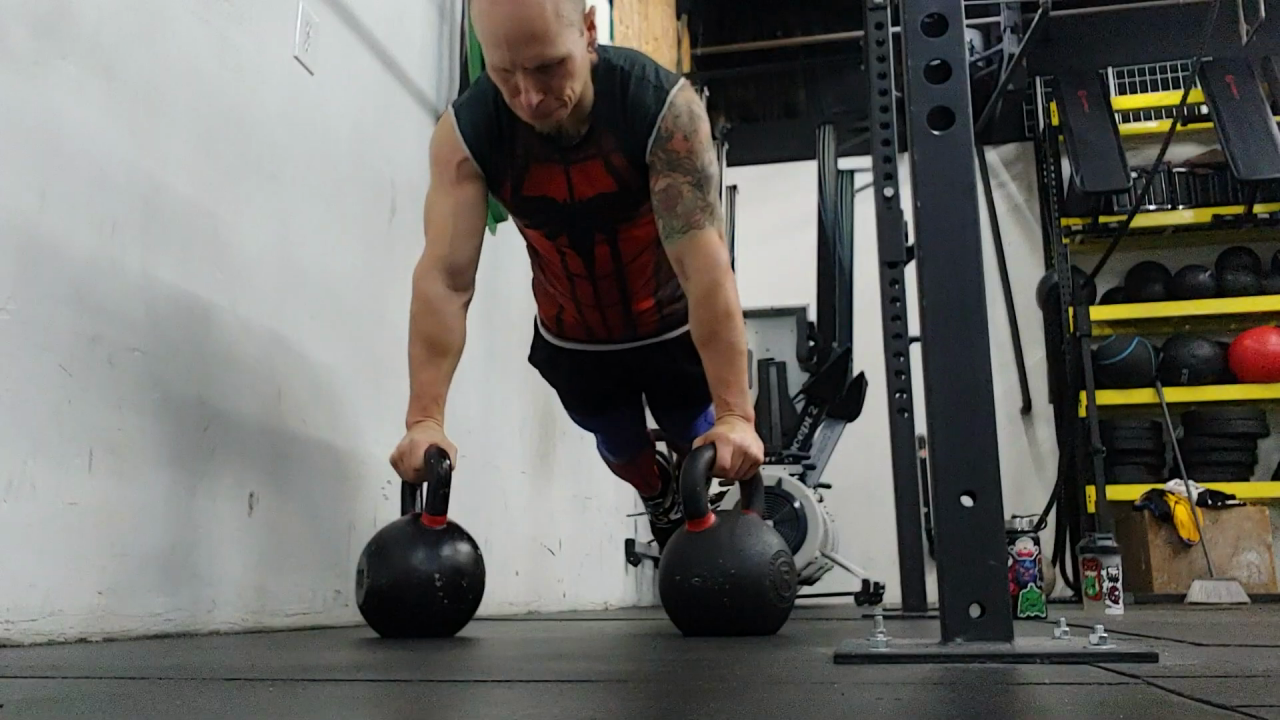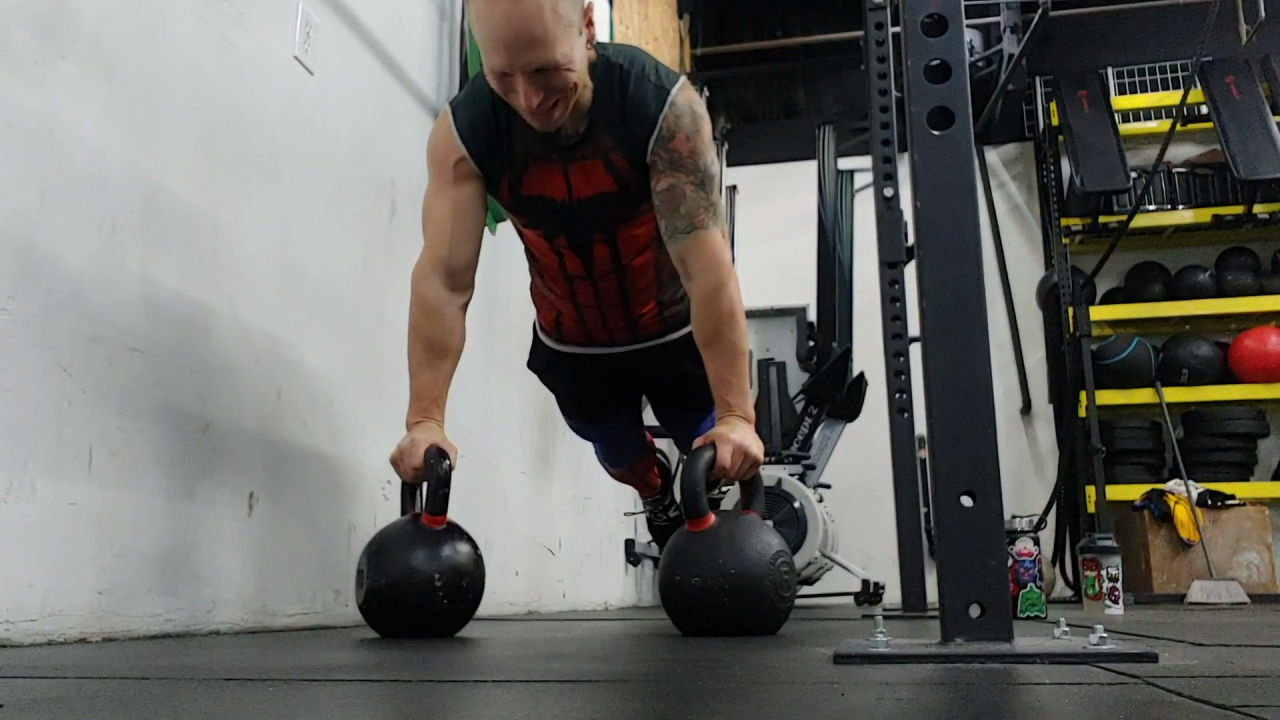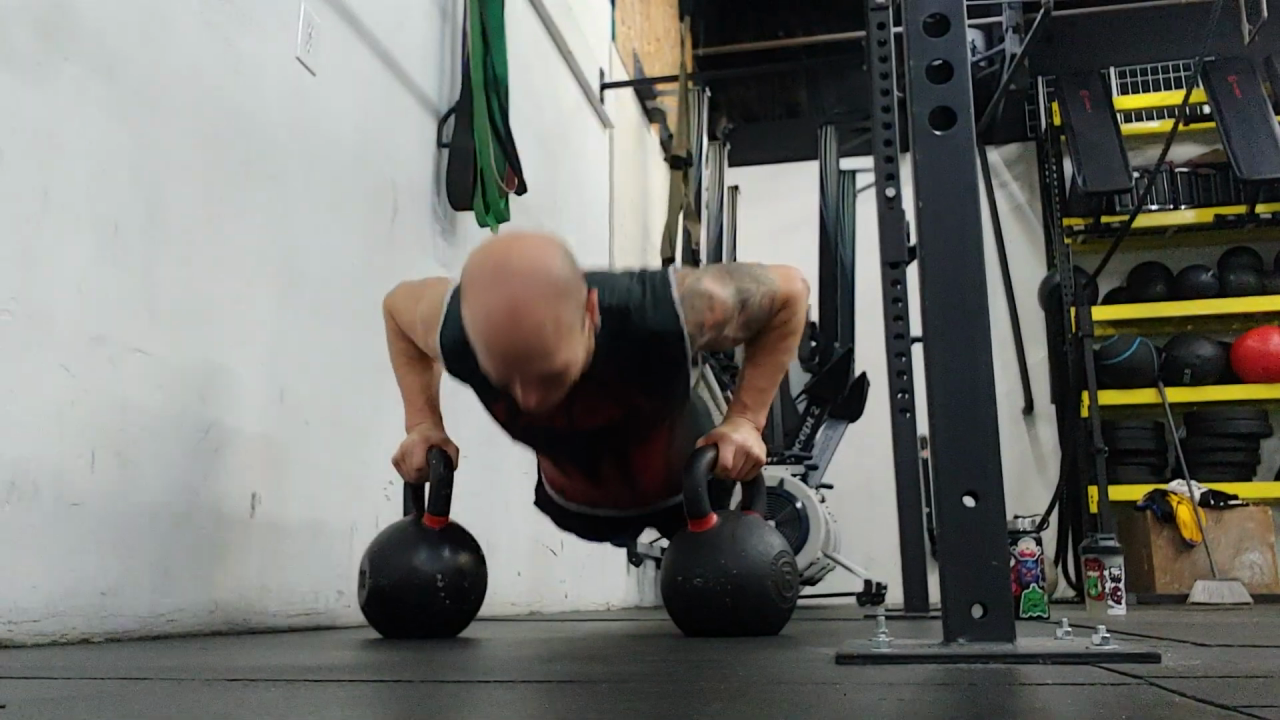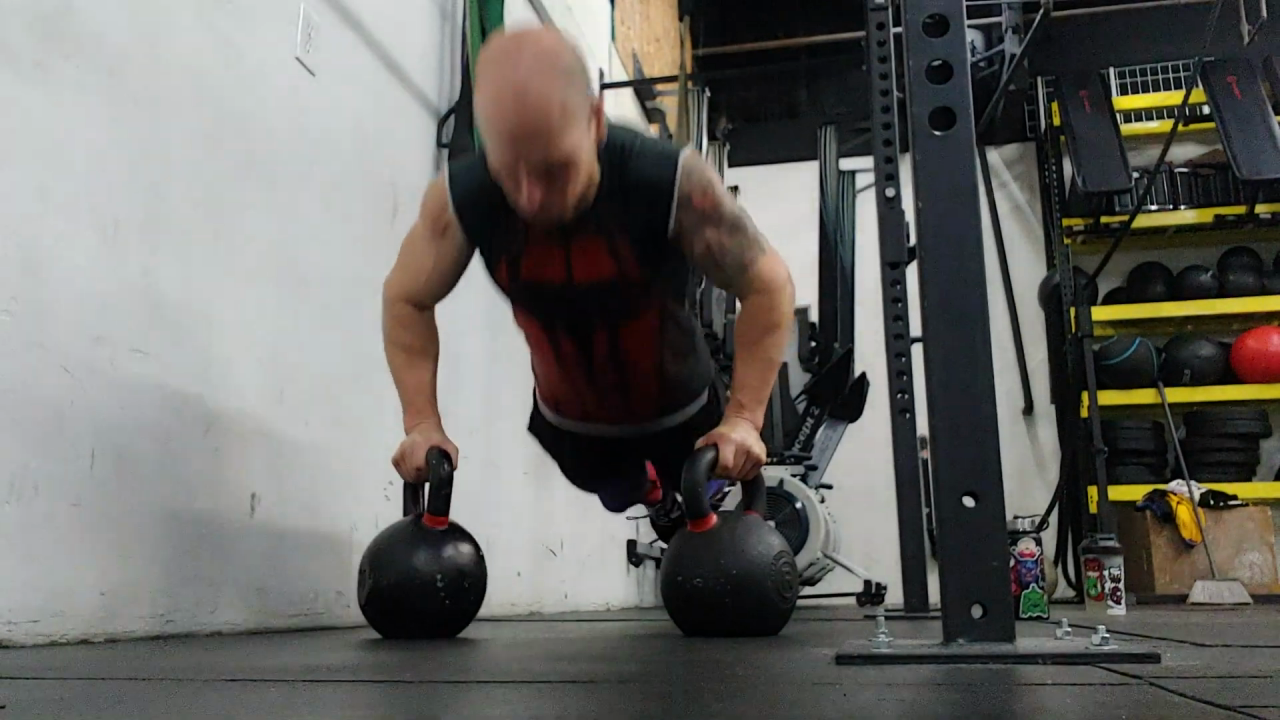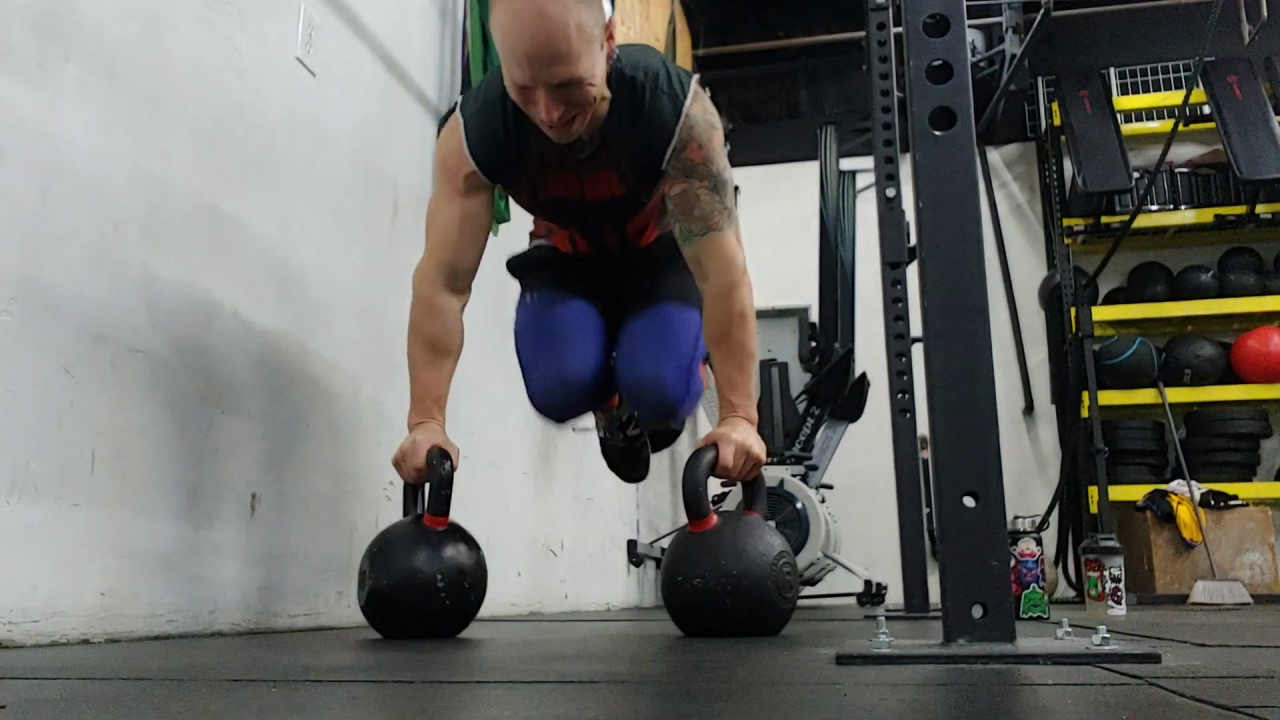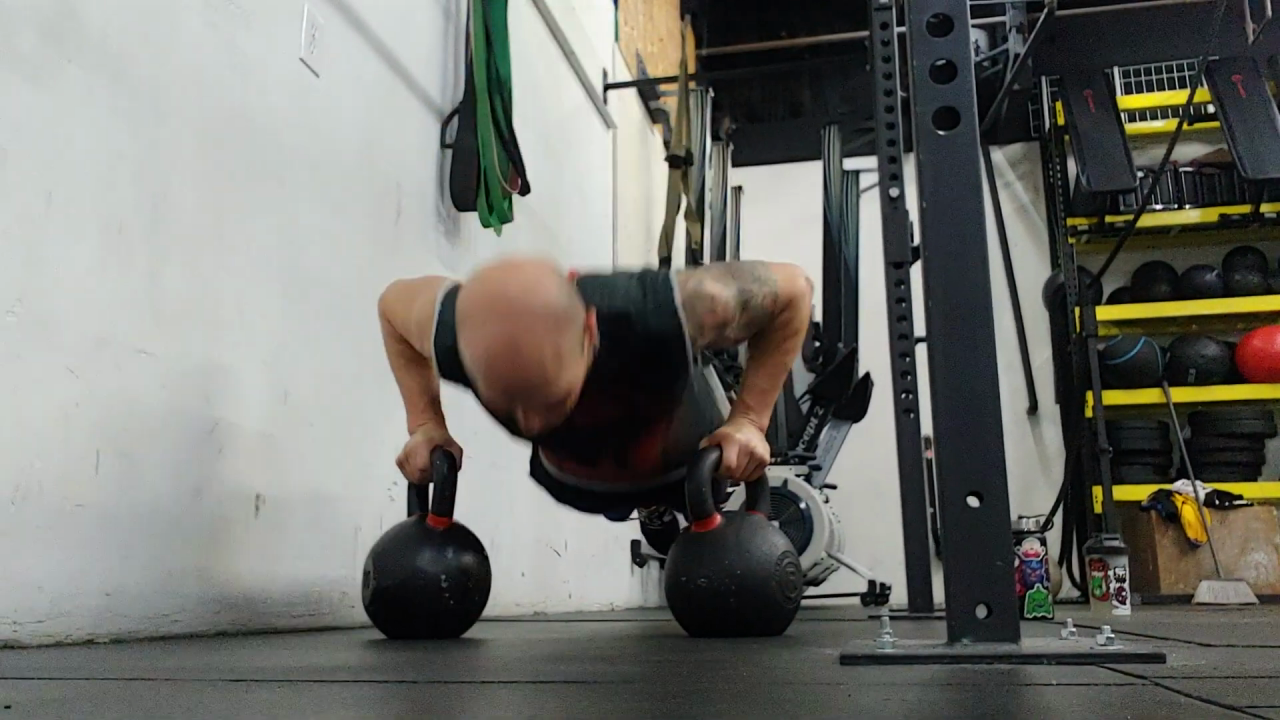
dt=0.7s
person 1, frame 1
left shoulder: (664, 106)
right shoulder: (466, 131)
left elbow: (704, 266)
right elbow: (444, 278)
left wrist: (736, 414)
right wrist: (424, 420)
left hip: (672, 328)
right hip: (572, 341)
left knee: (703, 450)
right knee: (620, 449)
right ankle: (659, 501)
person 1, frame 2
left shoulder: (664, 104)
right shoulder: (463, 130)
left elbow: (707, 269)
right elbow: (442, 280)
left wrist: (737, 416)
right wrist: (424, 420)
left hip: (674, 332)
right hip: (572, 347)
left knee: (714, 458)
right knee: (621, 459)
right ankle: (658, 497)
person 1, frame 3
left shoulder: (669, 314)
right shoulder: (455, 327)
left elbow: (788, 295)
right elbow: (398, 309)
left wrist: (747, 415)
right wrist: (422, 417)
left hip: (683, 486)
person 1, frame 4
left shoulder: (671, 182)
right shoulder: (460, 196)
left elbow: (767, 287)
right elbow: (407, 300)
left wrist: (746, 418)
right wrist: (422, 426)
left hip: (680, 413)
right hip: (568, 420)
right knee: (619, 495)
right ankle: (650, 494)
person 1, frame 5
left shoulder: (675, 104)
right shoulder: (474, 129)
left elbow: (721, 268)
right elbow: (444, 280)
left wrist: (738, 417)
right wrist: (426, 421)
left hip: (660, 256)
right hip: (564, 261)
left knee: (659, 389)
right knee: (559, 386)
right ankle: (610, 403)
person 1, frame 6
left shoulder: (669, 316)
right shoulder: (450, 335)
left elbow: (793, 290)
right elbow: (394, 304)
left wrist: (749, 420)
right wrist: (425, 426)
left hip: (684, 462)
right ankle: (650, 503)
